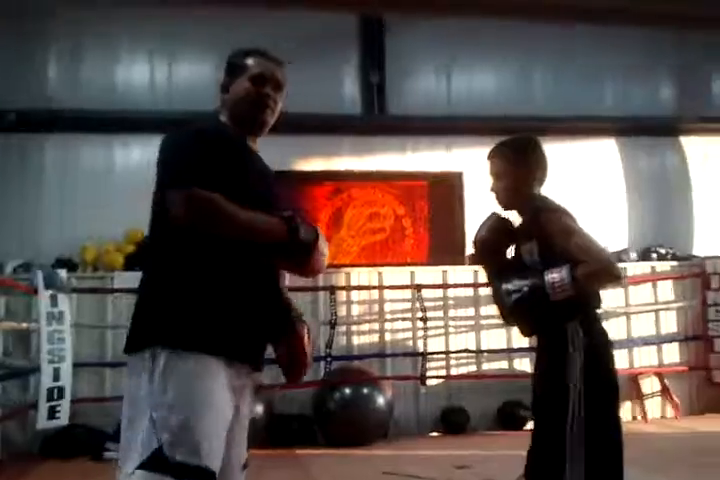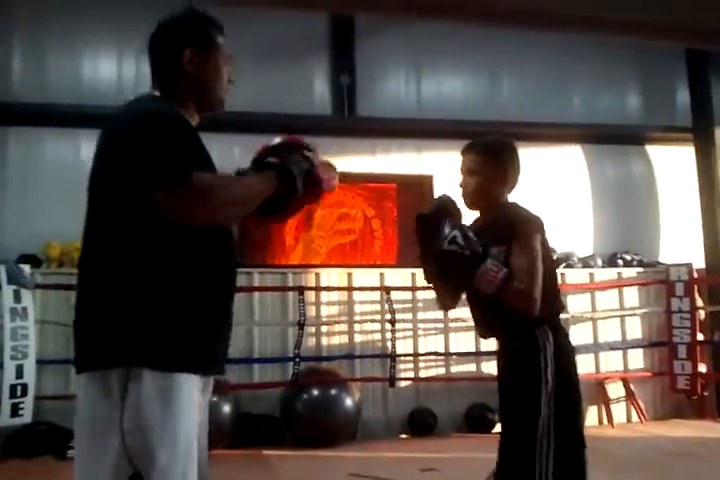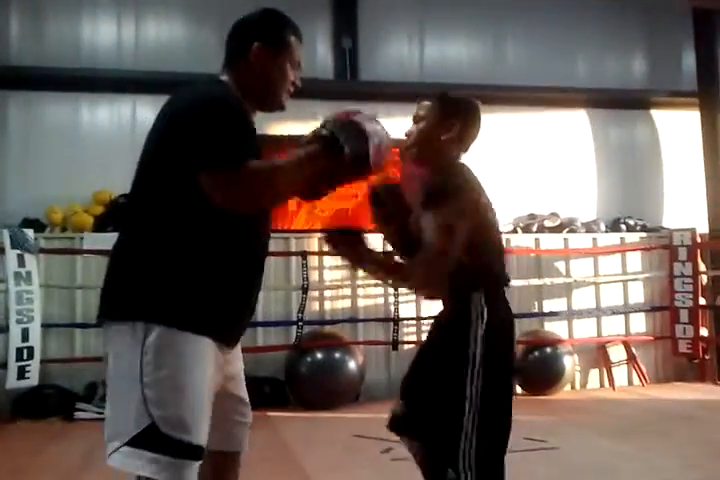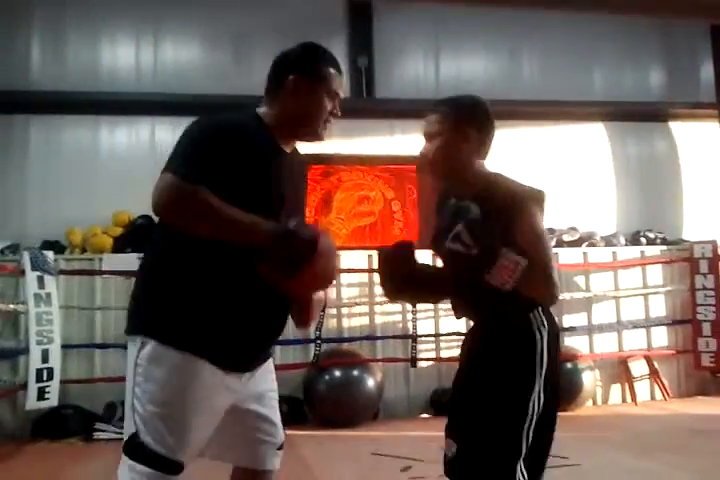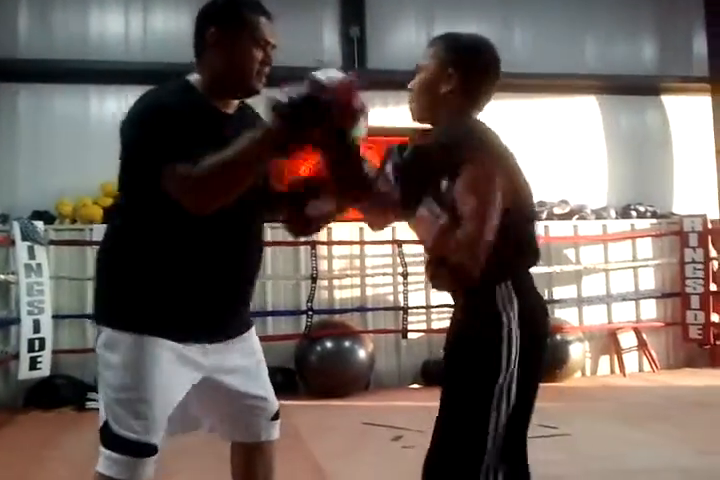
dt=1s
person 1, frame 1
left shoulder: (260, 170)
right shoulder: (197, 142)
right elbow: (190, 207)
left wrist: (286, 320)
right wrist: (292, 231)
left hip: (233, 345)
right hip: (182, 339)
person 1, frame 2
left shoulder: (169, 129)
right shoulder: (149, 122)
right elbow: (187, 202)
left wrist: (264, 185)
right wrist: (279, 178)
left hip: (177, 351)
right hip: (140, 353)
person 1, frame 3
left shoulder: (228, 117)
right shoulder: (208, 106)
left elbow: (249, 202)
right elbow: (232, 191)
left wrist: (310, 171)
right wrist: (323, 152)
left hip: (208, 315)
right hip: (161, 310)
person 1, frame 4
left shoulder: (293, 164)
right shoulder: (222, 135)
right elbow: (170, 200)
left wrist: (301, 288)
right wrist: (270, 235)
left hip: (249, 345)
right hip: (182, 336)
person 1, frame 5
left shoulder: (248, 119)
right shoulder: (161, 111)
right elbow: (199, 194)
left wrist: (300, 204)
right wrist: (283, 126)
left hip: (226, 319)
right hip: (149, 319)
left knee: (259, 428)
person 2, frame 1
left shoulder: (550, 218)
right shoulder: (526, 228)
left elbow: (608, 269)
right elbow: (522, 304)
left wrist: (539, 286)
right wrist: (496, 264)
left hip: (575, 345)
right hip: (555, 348)
person 2, frame 2
left shoulder: (523, 226)
right shoulder: (476, 232)
left elbow: (529, 302)
right elbow: (448, 299)
left wrist: (475, 265)
right wrist: (434, 250)
left hip: (539, 350)
right hip: (513, 351)
person 2, frame 3
left shoulder: (460, 192)
right shoulder: (431, 184)
left elbow: (429, 279)
right elbow: (418, 269)
left wrist: (356, 250)
right wrist: (395, 216)
left hip: (479, 320)
right hip: (457, 318)
right knee: (422, 431)
person 2, frame 4
left shoulder: (515, 200)
right shoulder: (453, 198)
left elbow: (546, 291)
right elbow: (455, 282)
left wrist: (487, 255)
right wrist: (413, 278)
left hip: (525, 340)
right hip: (487, 337)
person 2, frame 5
left shoulder: (477, 150)
right shoulder: (447, 144)
left elbow: (469, 254)
right elbow: (380, 216)
left wrist: (417, 204)
left hip: (498, 315)
right hip: (482, 312)
